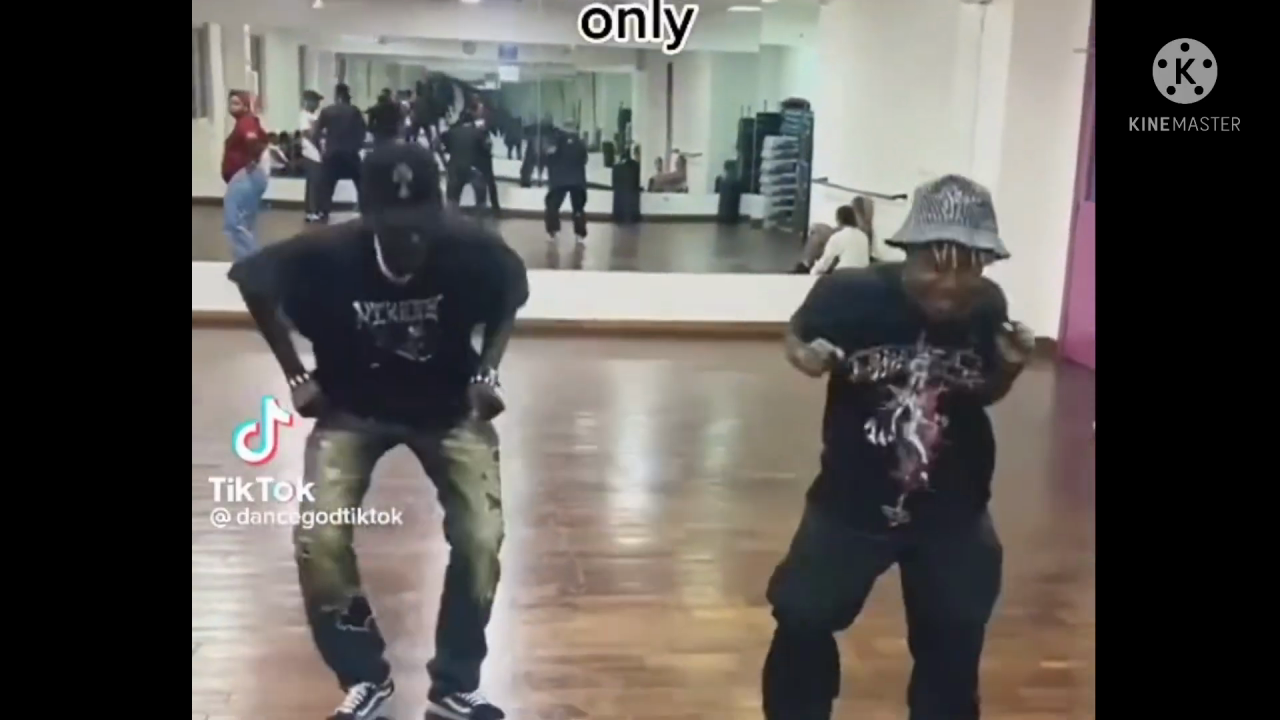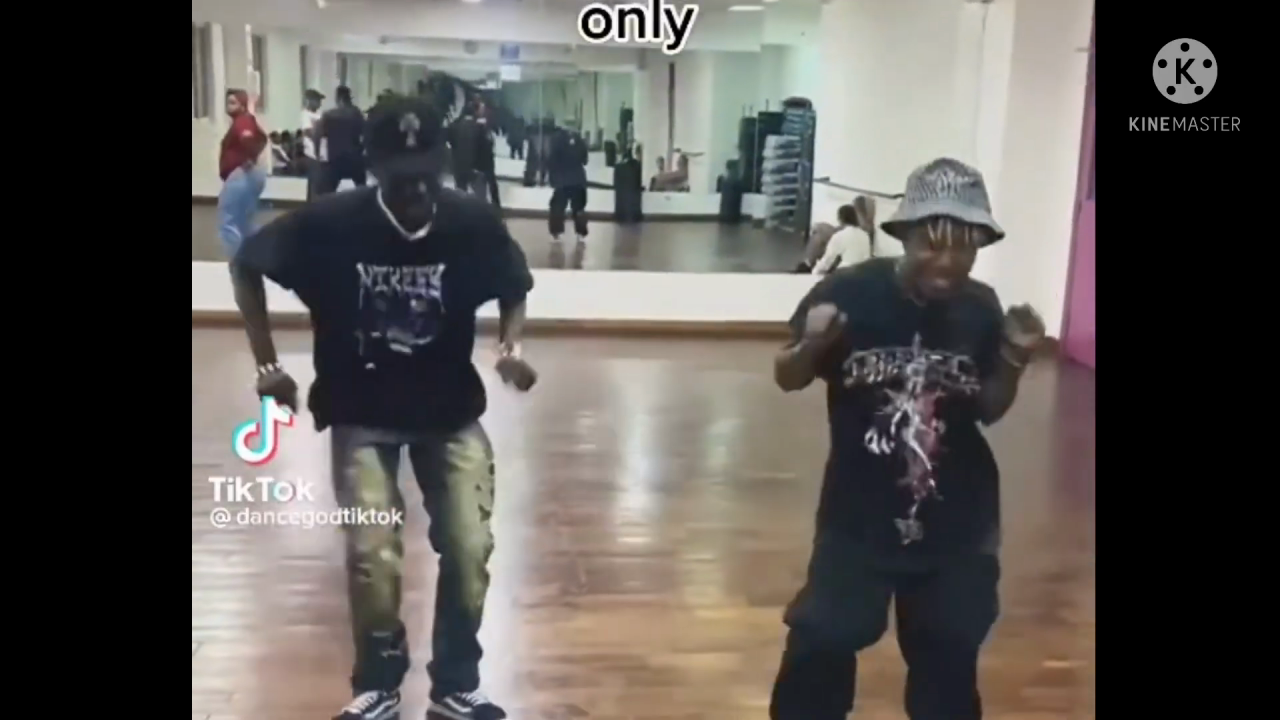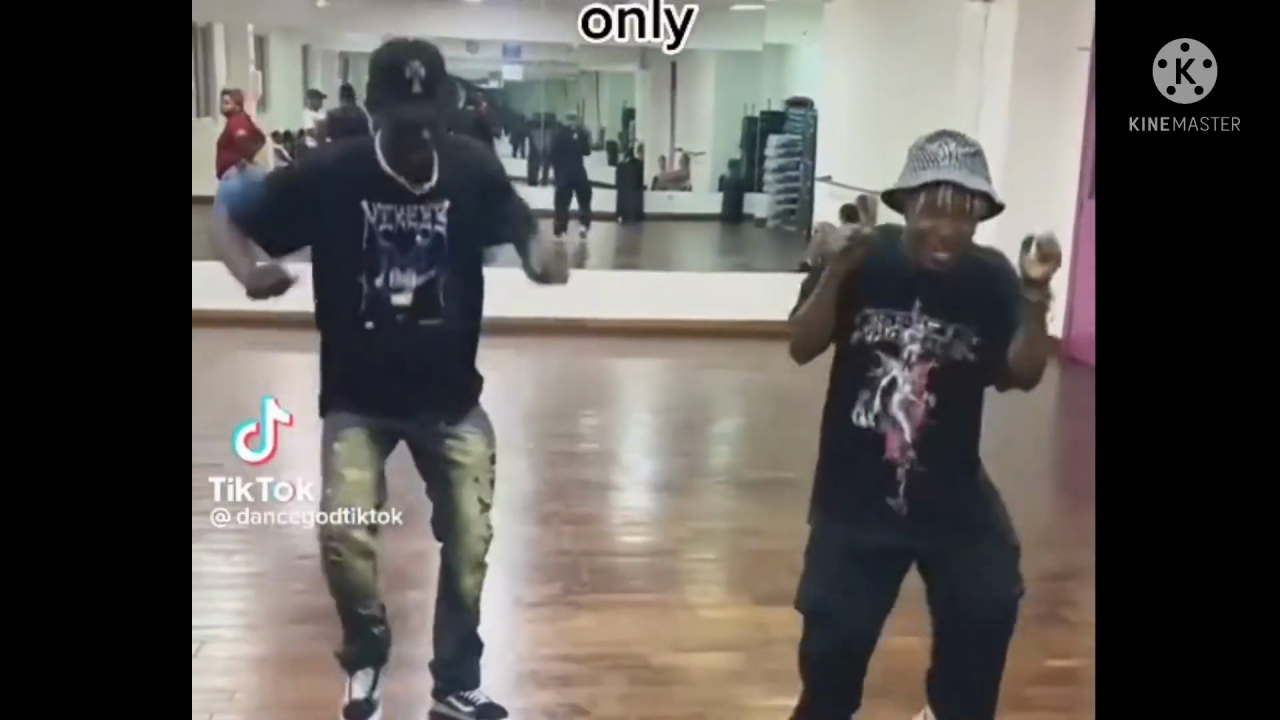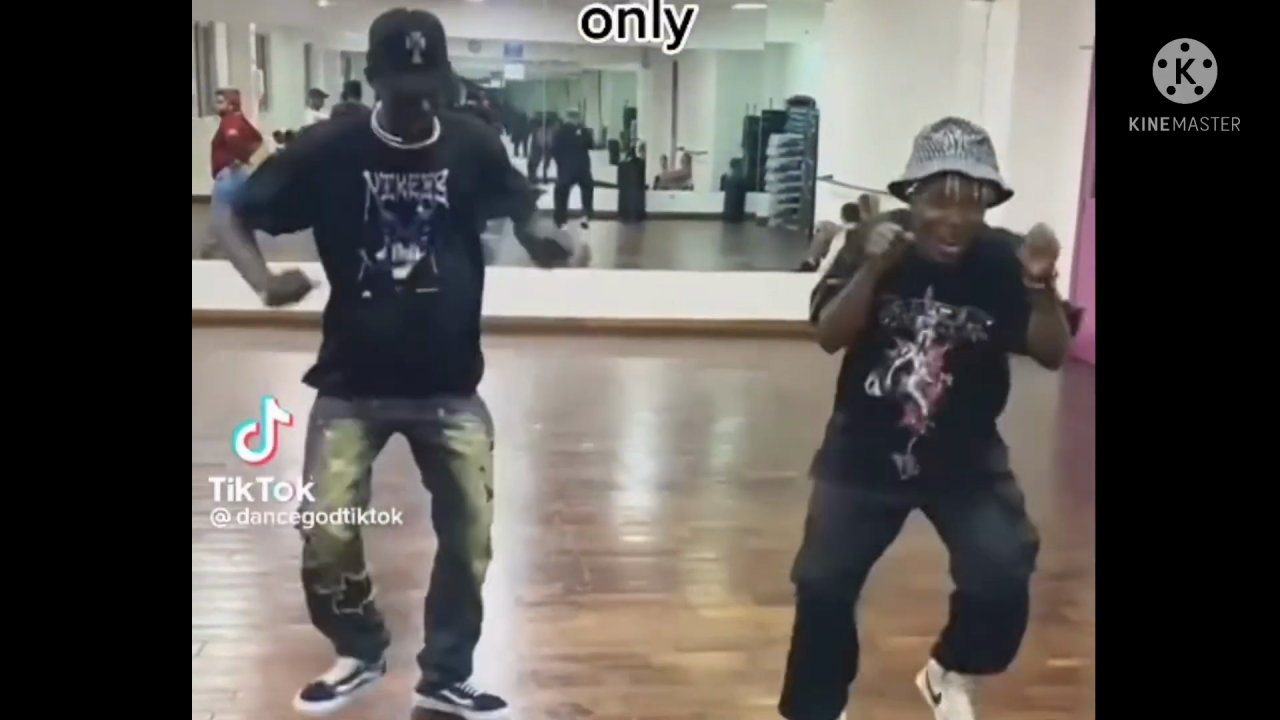
dt=0.1s
person 1, frame 1
left shoulder: (472, 248)
right shoulder: (324, 253)
left elbow: (514, 297)
right elbow: (250, 281)
left wrist: (487, 376)
right wrist: (296, 376)
left hip: (446, 408)
right hip: (351, 409)
left knee: (480, 539)
right knee: (318, 539)
person 1, frame 2
left shoulder: (473, 224)
right shoulder: (327, 223)
left elbow: (513, 291)
right elbow: (247, 265)
left wrist: (510, 347)
right wrist: (265, 361)
left hip: (448, 414)
right hip: (359, 415)
left knee: (469, 555)
right knee: (374, 561)
person 1, frame 3
left shoulder: (476, 171)
right shoulder: (326, 173)
left elbow: (523, 231)
right elbow: (232, 222)
left wrist: (540, 259)
right wrist: (251, 271)
left hip: (451, 399)
right hip: (356, 400)
left knee: (467, 545)
right knee: (345, 540)
right ankle: (366, 662)
person 1, frame 4
left shoulder: (474, 146)
right shoulder: (327, 150)
left elbow: (521, 211)
right elbow: (235, 218)
left wrist: (548, 242)
right wrist: (263, 280)
left hip: (449, 383)
right hip: (354, 382)
left knee: (470, 535)
right knee: (326, 532)
right ankle: (356, 648)
person 2, frame 1
left shoulder: (988, 306)
right shoulder: (853, 293)
left elbow: (990, 393)
right elbow: (795, 339)
left wrist: (1010, 367)
right wrist: (807, 357)
left hip: (950, 510)
right hip: (850, 498)
left knee: (953, 633)
right knee: (804, 616)
person 2, frame 2
left shoulder: (980, 310)
right shoulder: (851, 290)
left elbow: (989, 411)
right elbow: (788, 378)
left wrist: (1018, 360)
right wrist: (811, 343)
left hip: (957, 521)
right hip: (860, 512)
left knee: (950, 648)
right knee: (822, 641)
person 2, frame 3
left shoulder: (992, 276)
right shoulder: (864, 260)
left elbow: (1021, 376)
right elbow: (801, 348)
left wrist: (1036, 296)
right wrist: (836, 273)
left hip: (956, 492)
right hip: (857, 490)
left knee: (986, 614)
right knee: (836, 634)
person 2, frame 4
left shoulder: (1004, 259)
right shoulder: (878, 241)
left elbow: (1054, 352)
right elbow: (828, 335)
left wrist: (1041, 286)
right wrist: (872, 269)
left hip: (965, 458)
right hip: (867, 452)
left knee: (998, 580)
right knee: (823, 586)
left ankle: (953, 672)
